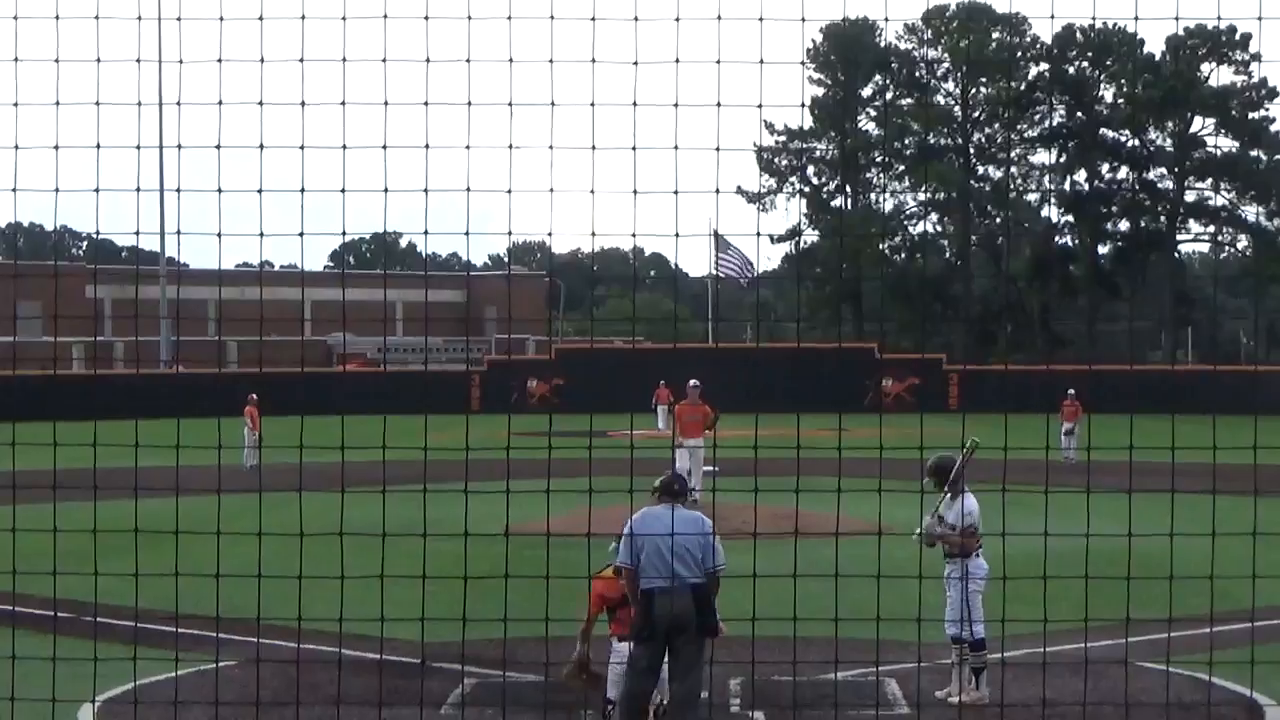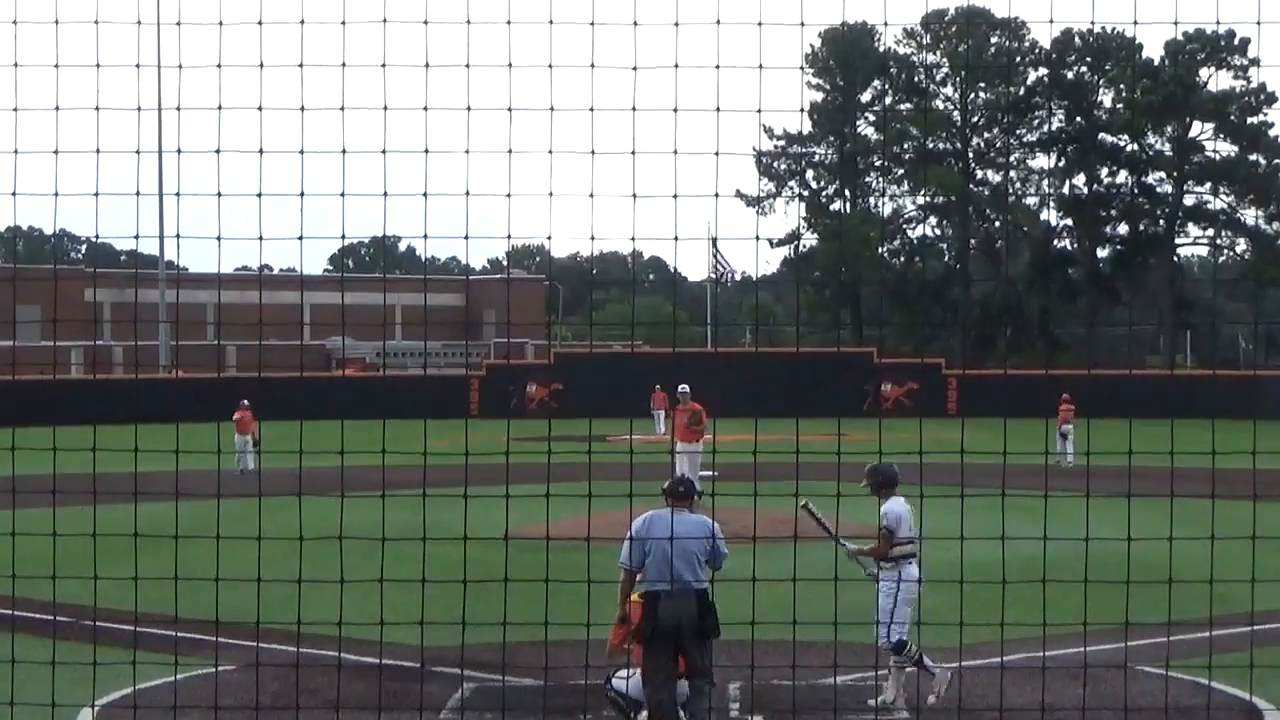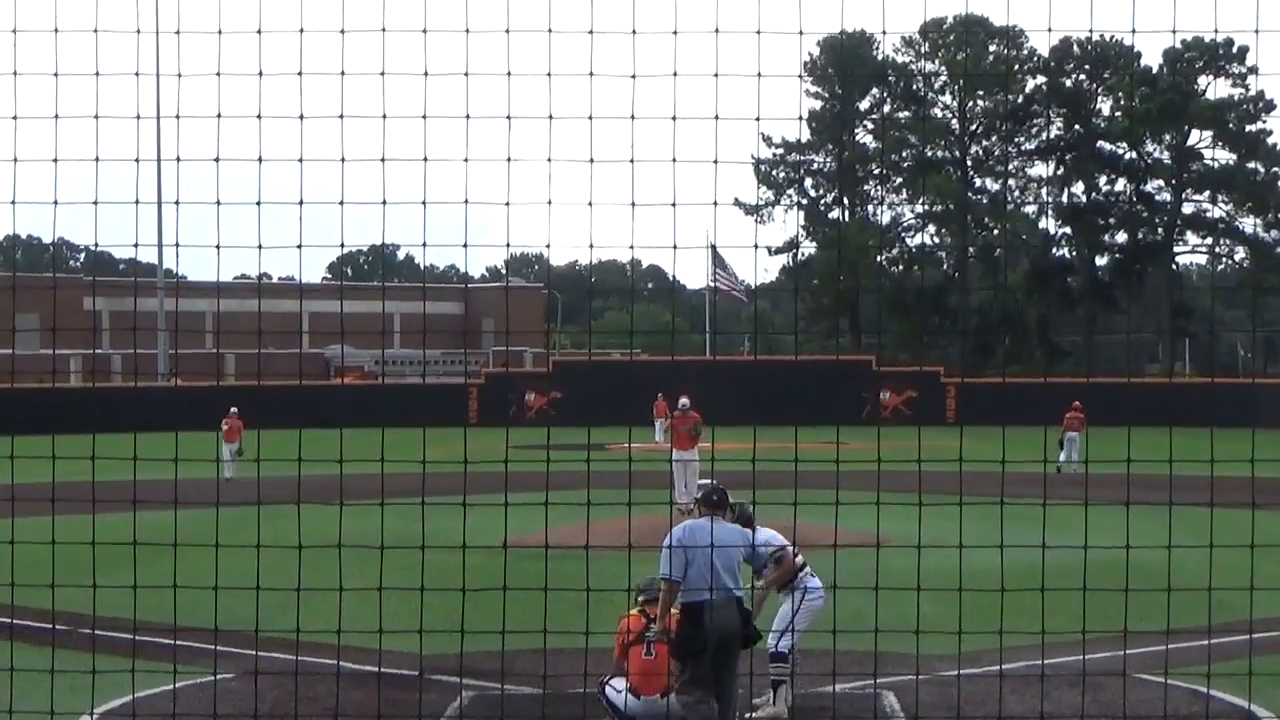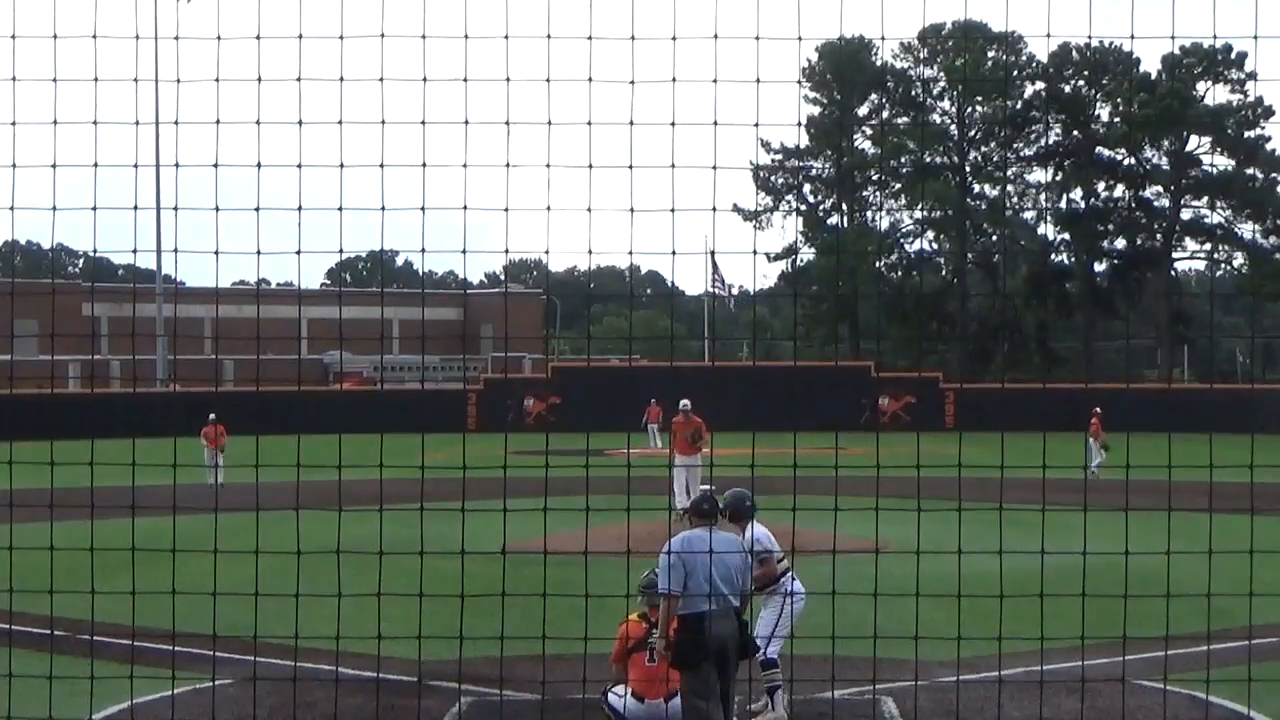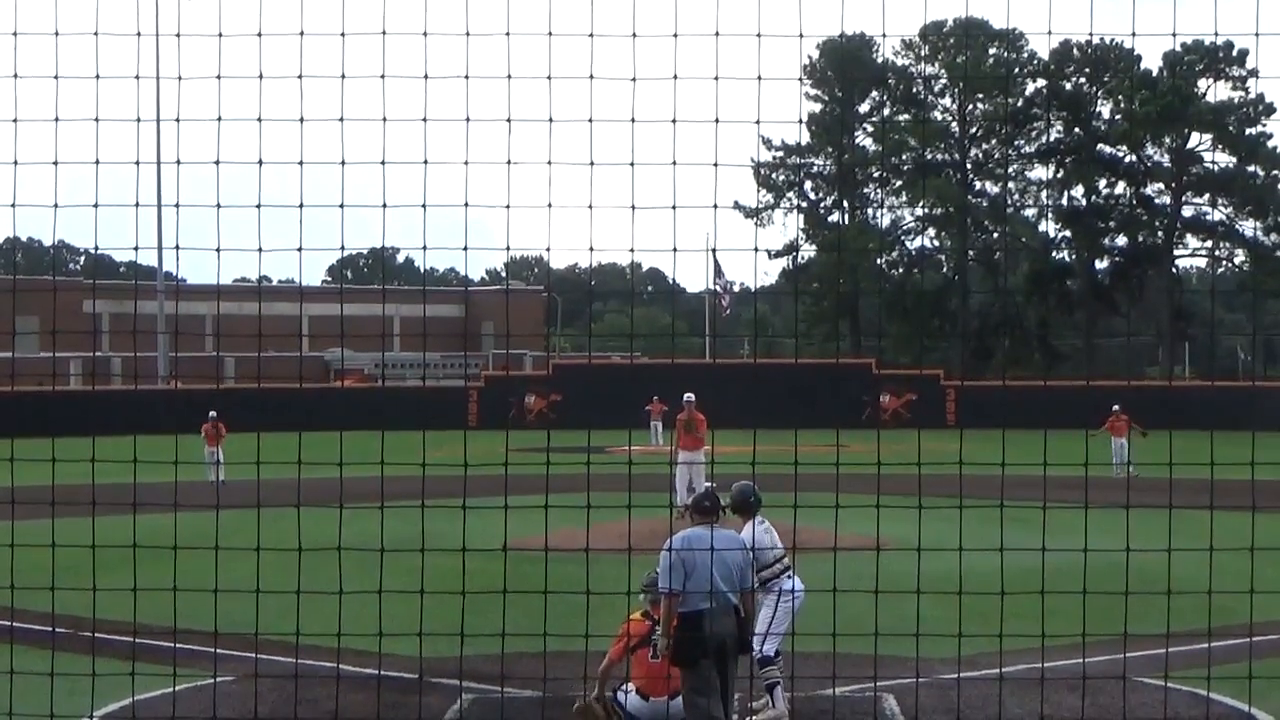
dt=1s
person 1, frame 1
left shoulder: (639, 520)
right shoulder: (701, 522)
left elbow: (628, 571)
right elbow: (713, 573)
left wrist: (636, 604)
right wrist: (708, 607)
left hip: (652, 603)
right hip: (691, 602)
left knee: (641, 672)
right knee: (687, 675)
person 1, frame 2
left shoulder: (645, 522)
right shoulder: (707, 526)
left elbow: (629, 571)
right elbow: (718, 564)
left wrist: (622, 606)
left hip: (657, 607)
right hip: (695, 606)
left knee: (658, 677)
right knee: (700, 674)
person 1, frame 3
left shoulder: (682, 532)
right shoulder: (741, 534)
left elbow: (671, 582)
left wrist: (662, 618)
left hip: (697, 617)
right hip: (733, 615)
left knee: (692, 687)
right knee: (725, 686)
person 1, frame 4
left shoulder: (678, 544)
right shoulder: (736, 543)
left elbow: (670, 596)
right elbow: (745, 594)
left wrist: (663, 636)
left hip: (696, 628)
right hip: (731, 625)
left knee: (700, 698)
right knee: (724, 695)
person 1, frame 5
left shoulder: (678, 543)
right shoulder: (737, 541)
left elbow: (671, 596)
right elbow: (747, 593)
left wrist: (665, 635)
right wrist: (747, 629)
left hip: (695, 625)
right hip: (730, 623)
left knee: (701, 696)
right knee: (724, 692)
person 2, frame 1
left shoulder: (968, 506)
right shoulder: (947, 500)
left elbow: (968, 546)
right elbow: (930, 540)
left wrist: (940, 533)
right wrist: (929, 532)
left hip: (968, 571)
right hip: (953, 569)
left knee: (971, 629)
right knee: (955, 628)
left ankle: (978, 689)
right ankle: (959, 685)
person 2, frame 2
left shoulder: (889, 509)
right shoulder: (903, 505)
left elbow: (883, 549)
left wrist: (856, 550)
right wrist: (880, 570)
left hip: (898, 577)
right hip: (904, 574)
left knee: (890, 636)
right knee: (894, 634)
left ankle: (936, 674)
right ankle: (894, 694)
person 2, frame 3
left shoulder: (765, 539)
right shoulder: (755, 541)
left elbow: (789, 567)
right elbow: (762, 576)
left wrist: (764, 588)
right wrist: (753, 611)
left hip: (805, 591)
right hip: (802, 590)
left knee: (778, 642)
right knee: (783, 638)
right ankle: (781, 692)
person 2, frame 4
left shoulder: (755, 534)
right shoulder: (750, 533)
left elbow: (770, 571)
left hip: (784, 595)
right hip: (776, 594)
left knee: (765, 651)
right knee: (763, 646)
right ankle: (774, 698)
person 2, frame 5
left shoulder: (748, 536)
right shoulder: (764, 525)
left hip: (779, 592)
right hip: (790, 587)
left knee: (761, 649)
right knee: (769, 644)
right ankle: (776, 696)
